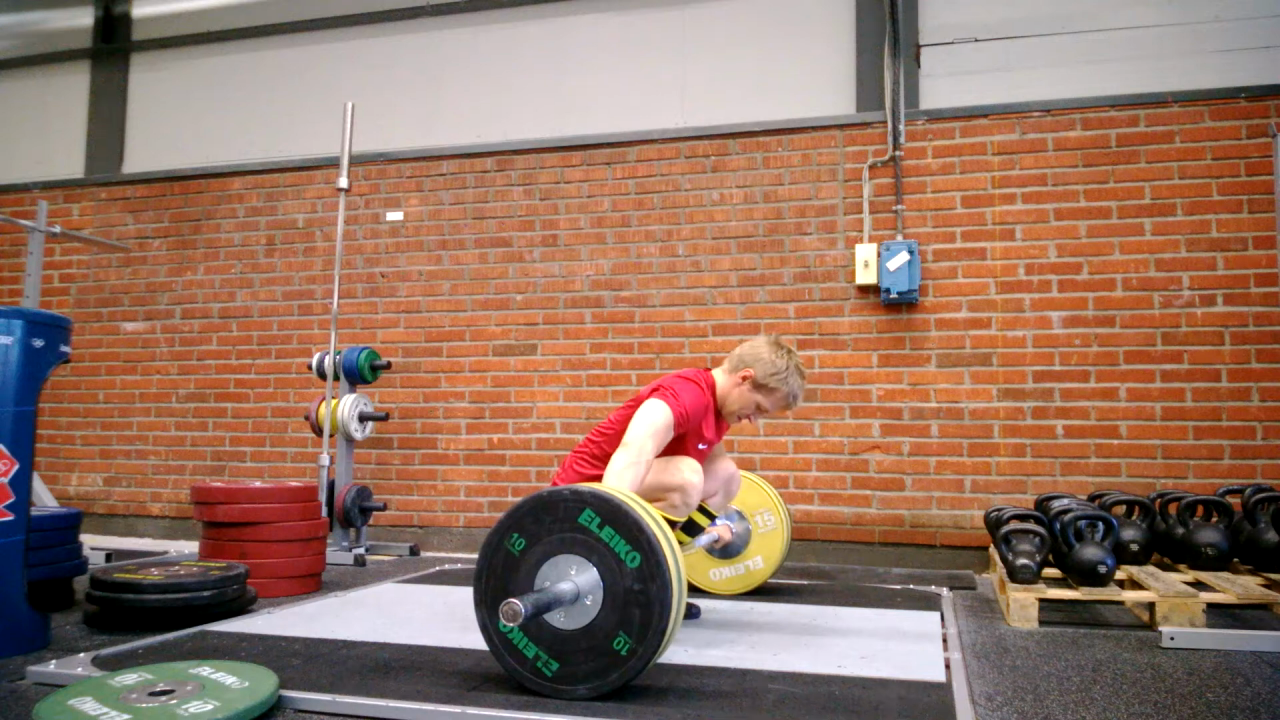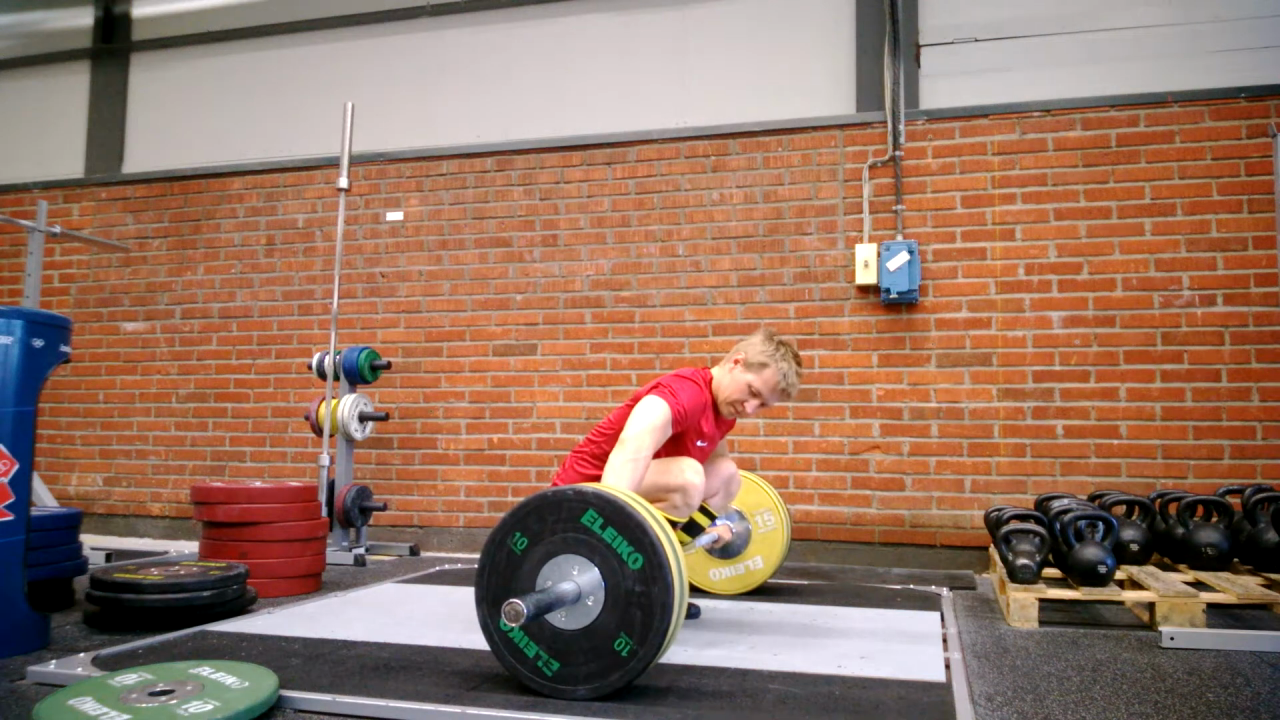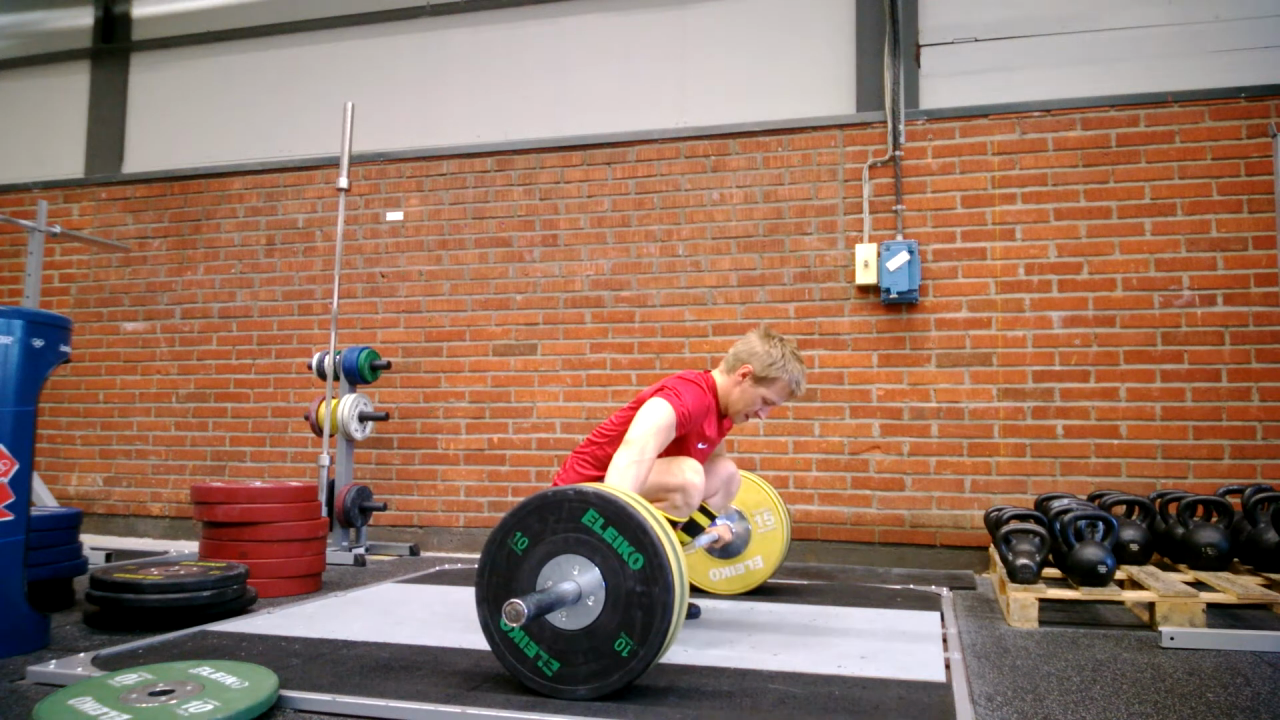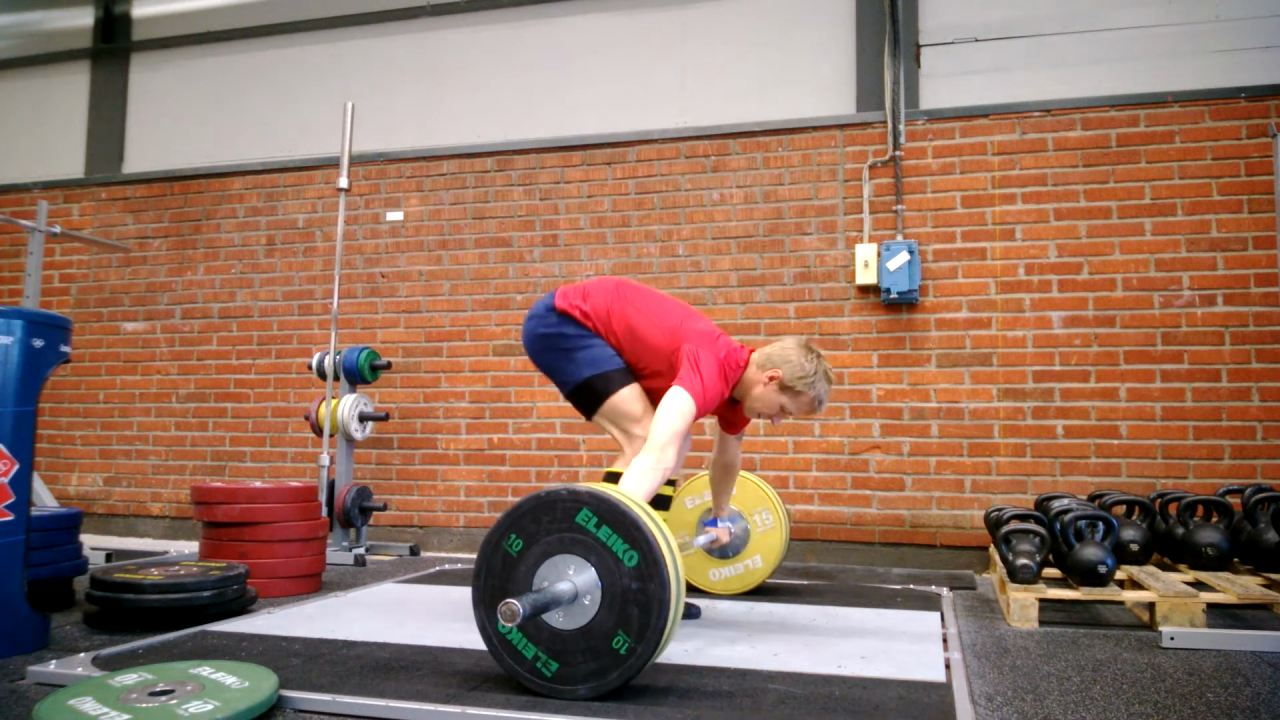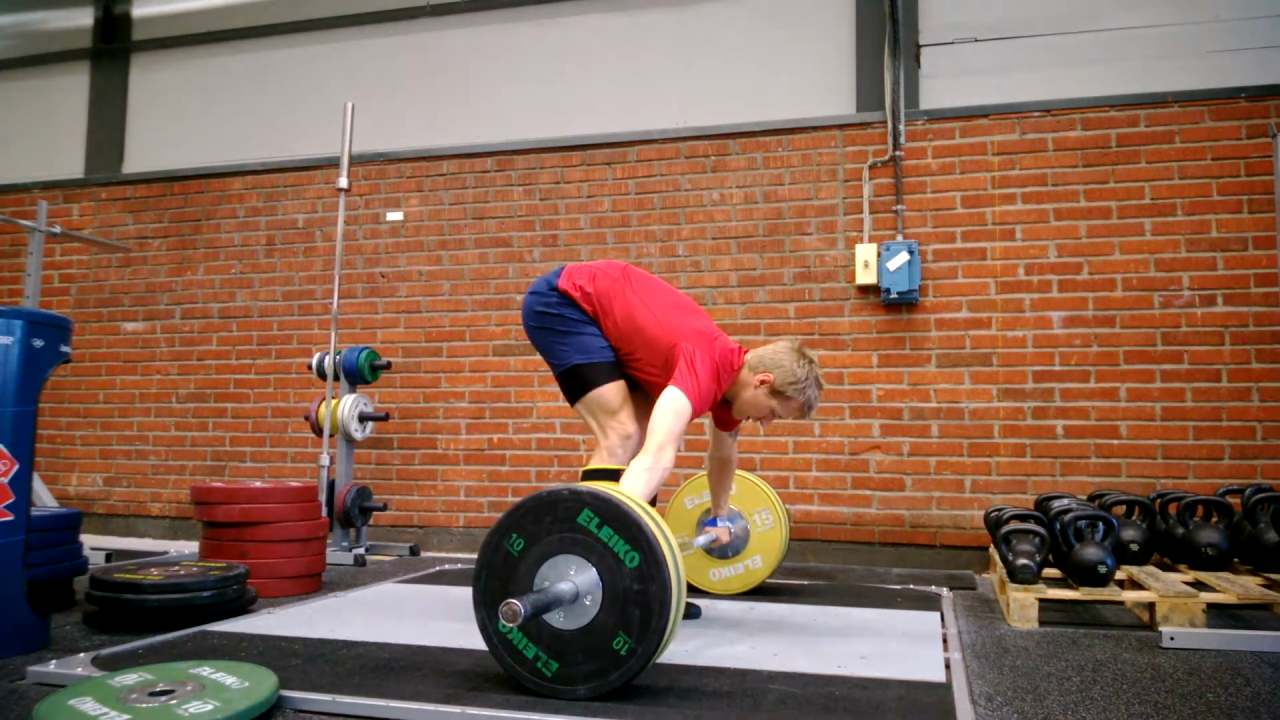
dt=1s
person 1, frame 1
left shoulder: (718, 399)
right shoulder: (686, 394)
left elbow: (711, 456)
right elbow: (633, 451)
left wrist: (710, 521)
left knee: (727, 474)
right knee: (685, 476)
person 1, frame 2
left shoulder: (724, 403)
right shoulder: (684, 393)
left elbow: (714, 456)
right elbow: (629, 452)
left wrist: (711, 520)
left knee: (726, 474)
right knee: (687, 477)
person 1, frame 3
left shoulder: (721, 403)
right shoulder: (686, 397)
left elbow: (712, 454)
right elbow: (633, 455)
left wrist: (711, 520)
left knee: (726, 475)
right knee: (686, 477)
person 1, frame 4
left shoulder: (742, 382)
right shoulder: (711, 373)
left elbow: (727, 458)
right elbow: (657, 454)
left wrist: (719, 518)
left hip: (594, 325)
right hip: (562, 320)
left knee: (677, 442)
right knee: (645, 438)
person 1, frame 5
left shoulder: (734, 376)
right shoulder: (706, 373)
left elbow: (723, 454)
right elbow: (657, 458)
left wrist: (719, 517)
left hip: (600, 308)
right hip: (562, 301)
left knee: (643, 436)
right knee: (622, 436)
